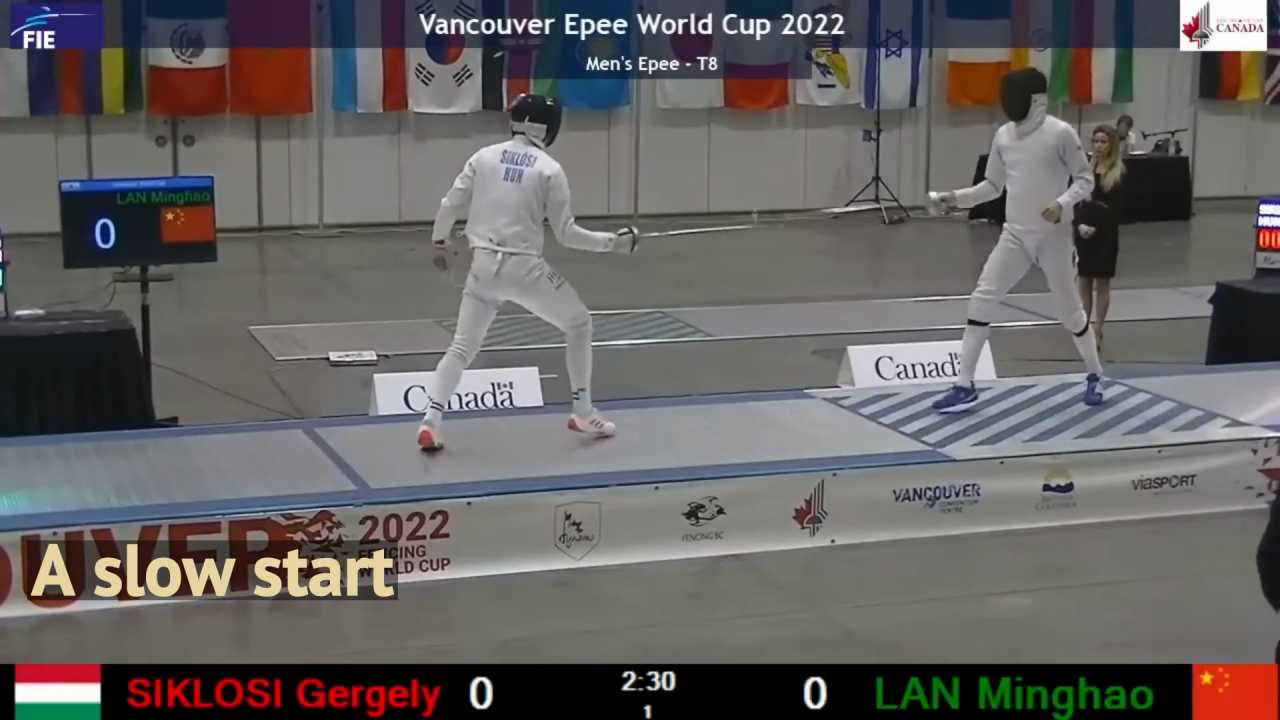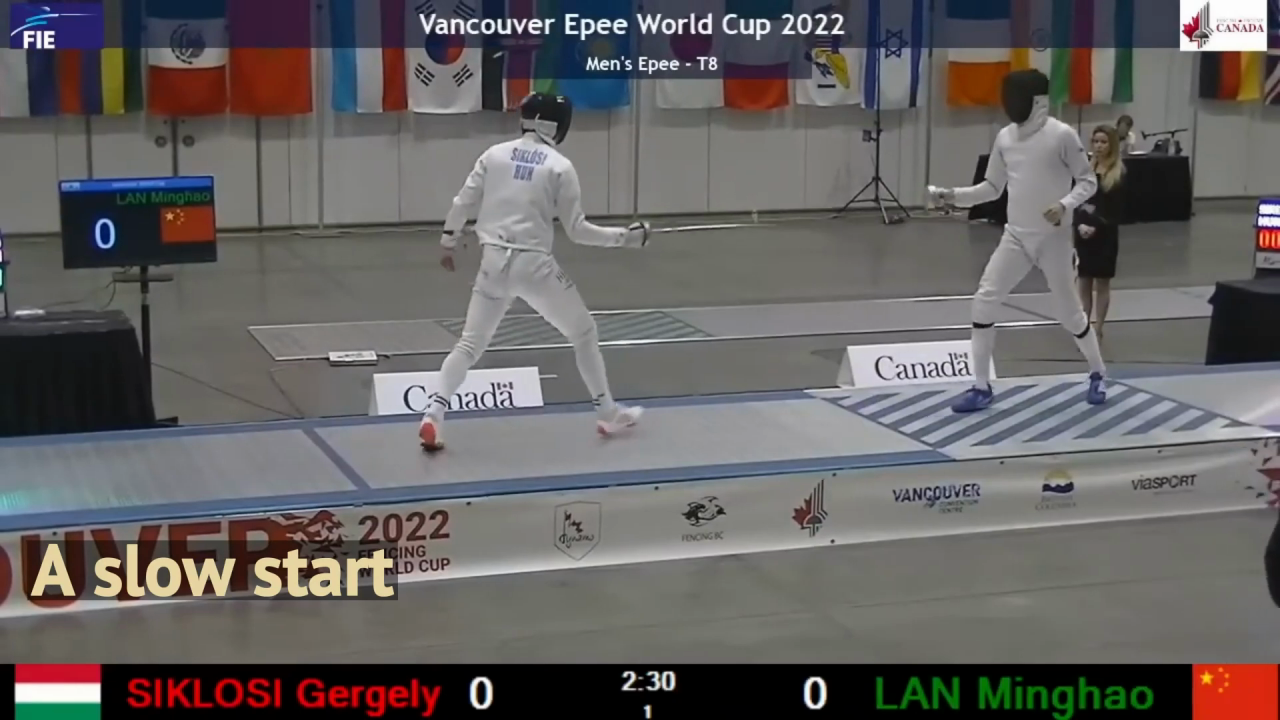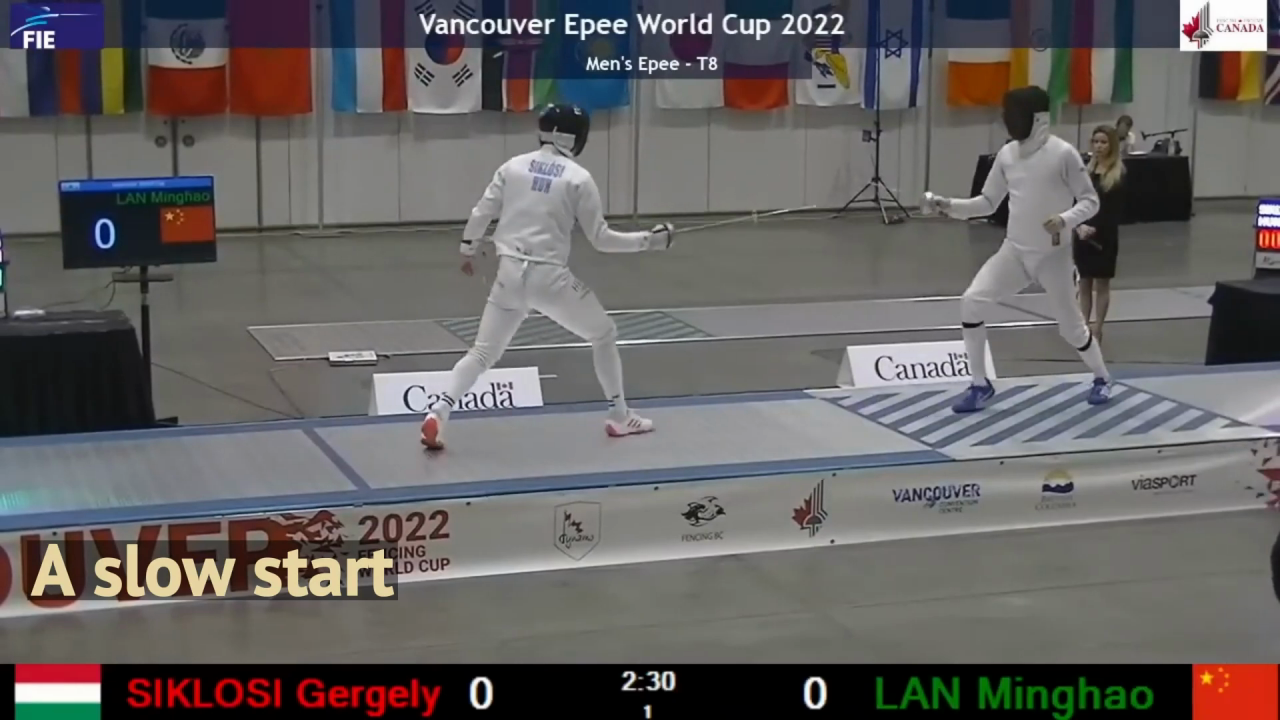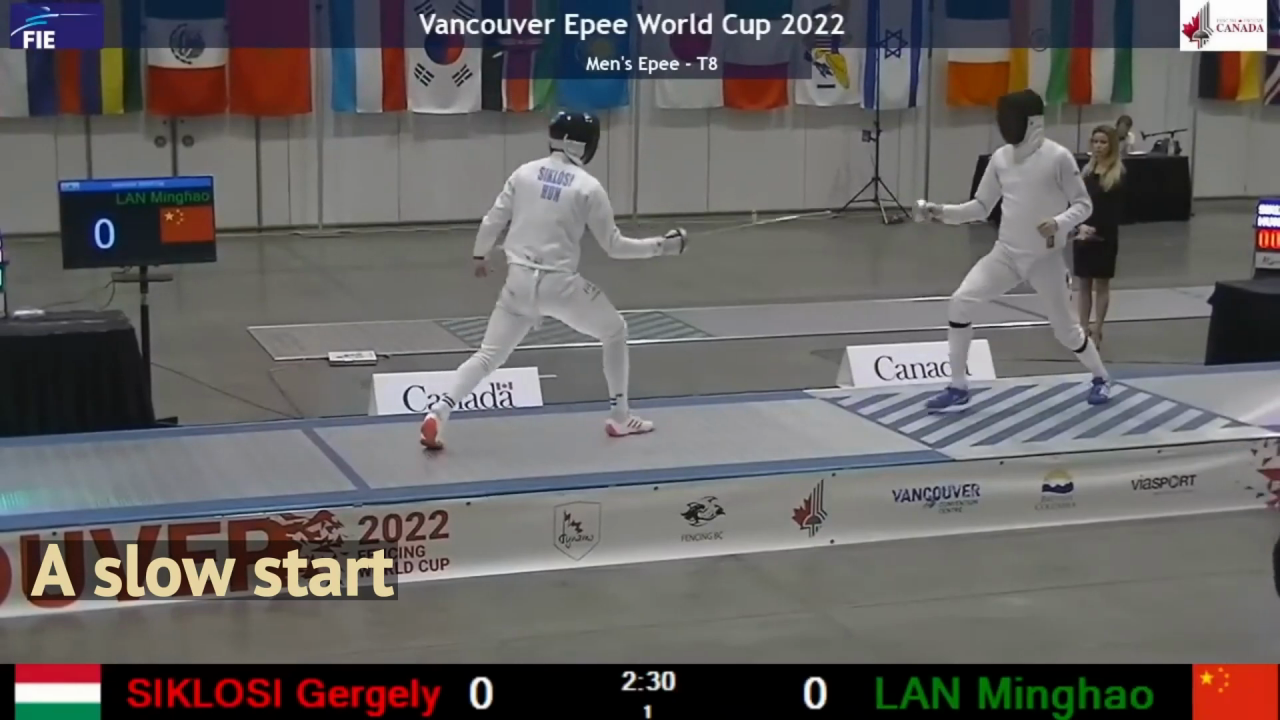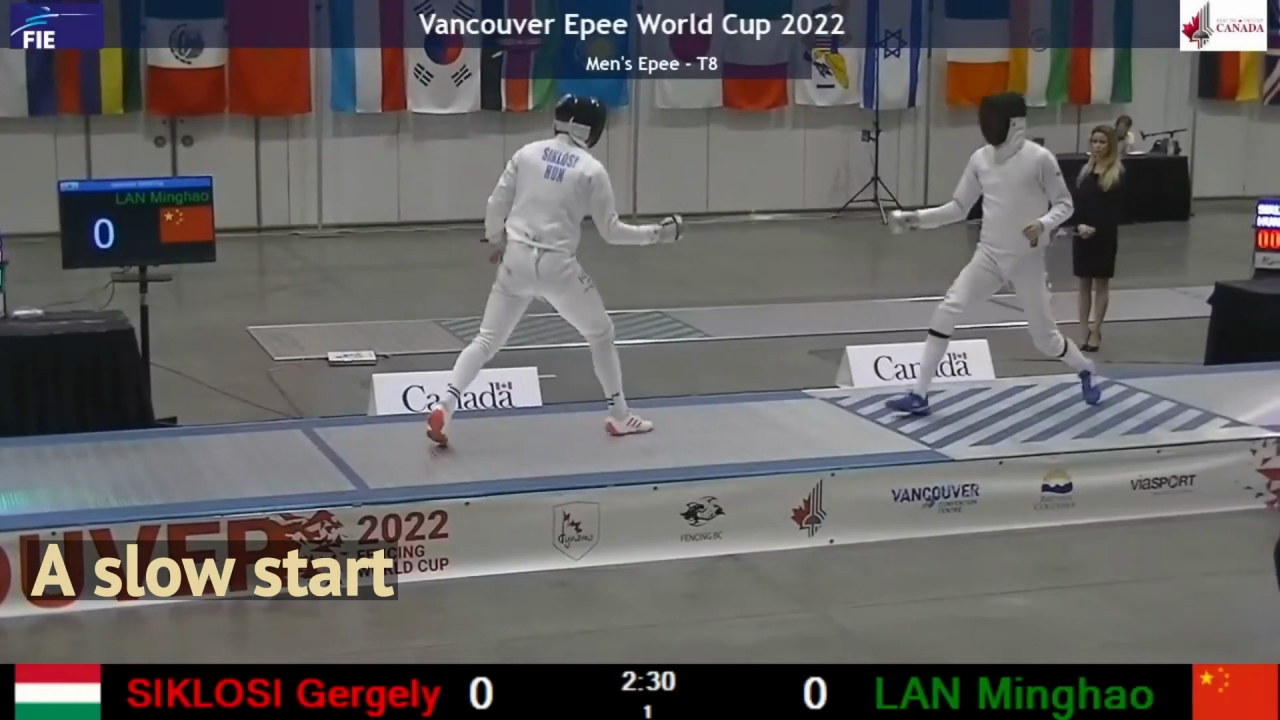
dt=0.1s
person 1, frame 1
left shoulder: (484, 157)
right shoulder: (550, 170)
left elbow: (449, 206)
right elbow: (566, 233)
left wrist: (438, 242)
right wrist: (613, 242)
left hip: (485, 266)
right hip: (525, 268)
left knee: (462, 348)
right knee: (579, 322)
left ankle: (431, 423)
right ankle: (583, 413)
person 1, frame 2
left shoulder: (494, 154)
right shoulder: (560, 167)
left elbow: (462, 204)
right elbow: (577, 230)
left wrist: (447, 242)
right wrist: (625, 236)
left hip: (494, 263)
right hip: (534, 264)
left knee: (469, 346)
right knee: (584, 332)
left ankle: (433, 417)
right ankle: (608, 413)
person 1, frame 3
left shoulder: (514, 166)
right shoulder: (579, 178)
left elbow: (481, 215)
right elbow: (600, 238)
left wrist: (466, 250)
right wrist: (648, 240)
left hip: (510, 275)
right hip: (549, 277)
left knee: (482, 354)
right knee: (604, 333)
left ankle: (437, 414)
right ankle: (619, 416)
person 1, frame 4
left shoulder: (524, 173)
right shoulder: (588, 186)
left elbow: (492, 223)
right elbow: (612, 245)
left wrist: (480, 256)
right wrist: (661, 245)
left hip: (520, 281)
right hip: (559, 283)
left knee: (487, 357)
right knee: (615, 331)
left ankle: (438, 413)
right ankle: (620, 416)
person 1, frame 5
left shoulder: (526, 153)
right shoulder: (591, 170)
left elbow: (495, 206)
right elbow: (612, 232)
left wrist: (494, 240)
right wrist: (658, 233)
left hip: (516, 262)
right hip: (557, 265)
left knee: (487, 341)
right knee: (602, 332)
left ankle: (445, 406)
right ankle: (620, 415)
person 2, frame 1
left shoulder: (1061, 133)
right shoulder: (1003, 135)
left elbow: (1085, 180)
right elbow: (992, 187)
left wrist: (1062, 204)
right wrist: (954, 198)
left hip: (1053, 236)
right hip: (1014, 236)
left knee: (1069, 311)
right knee: (982, 301)
left ankle: (1094, 375)
right ankle: (964, 385)
person 2, frame 2
left shoulder: (1063, 135)
right shoulder: (1005, 137)
left elbow: (1088, 181)
right elbow: (992, 187)
left wrist: (1065, 205)
right wrist: (954, 196)
left hip: (1053, 239)
right hip: (1016, 237)
left knee: (1069, 313)
right knee: (984, 302)
left ankle: (1097, 374)
right ankle: (981, 387)
person 2, frame 3
left shoulder: (1064, 154)
right shoulder: (1007, 154)
left elbow: (1090, 201)
right elbow: (988, 202)
left wrist: (1065, 219)
right wrist: (949, 206)
left hip: (1052, 256)
right hip: (1014, 252)
left knee: (1071, 327)
right knee: (972, 303)
left ankle: (1101, 379)
right ankle: (980, 385)
person 2, frame 4
left shoulder: (1058, 157)
right shoulder: (1001, 157)
left elbow: (1083, 205)
right elbow: (982, 206)
left wrist: (1059, 223)
right wrist: (942, 211)
left hip: (1045, 258)
right hip: (1006, 253)
left knee: (1066, 330)
right knee: (960, 302)
left ankle: (1100, 378)
right ankle: (958, 386)
person 2, frame 5
left shoulder: (1040, 158)
right shoulder: (981, 159)
left elbow: (1065, 205)
right elbow: (958, 208)
left wrist: (1044, 224)
right wrist: (916, 218)
left hip: (1026, 260)
right hip: (989, 256)
left knee: (1045, 338)
right knee: (946, 313)
left ankle: (1085, 372)
right ankle: (920, 394)
person 3, frame 1
left shoulder: (1119, 173)
left elbow: (1117, 209)
right elbow: (1077, 202)
left wrist: (1096, 228)
right wrist: (1080, 225)
left hip: (1105, 236)
right hip: (1082, 235)
left knee: (1101, 284)
right knee: (1084, 283)
left ankle: (1097, 331)
person 3, frame 2
left shoulder: (1119, 174)
left elbow: (1117, 210)
left wrist: (1096, 227)
right wrist: (1079, 224)
left hip: (1105, 235)
right hip: (1082, 234)
left knee: (1101, 284)
right knee: (1084, 283)
left ankle: (1097, 330)
person 3, frame 3
left shoulder: (1119, 174)
right shoulder: (1086, 170)
left elbow: (1116, 210)
left wrist: (1096, 228)
right wrist: (1080, 225)
left hip: (1105, 236)
right hip: (1082, 235)
left knee: (1101, 284)
right knee: (1084, 283)
left ankle: (1097, 330)
person 3, frame 4
left shoulder: (1118, 174)
right shoulder: (1085, 170)
left elbow: (1117, 210)
left wrist: (1096, 228)
right wrist: (1080, 226)
left hip: (1105, 236)
right hip: (1082, 235)
left knee: (1101, 284)
right knee: (1083, 284)
left ankle: (1096, 331)
right ankle: (1084, 329)
person 3, frame 5
left shoulder: (1118, 174)
right shoulder: (1085, 170)
left elbow: (1116, 210)
right elbow: (1076, 202)
left wrist: (1096, 228)
right wrist: (1079, 225)
left hip: (1104, 236)
right hip: (1081, 235)
left knee: (1100, 284)
right knee: (1083, 284)
left ankle: (1095, 332)
right ankle: (1084, 331)
